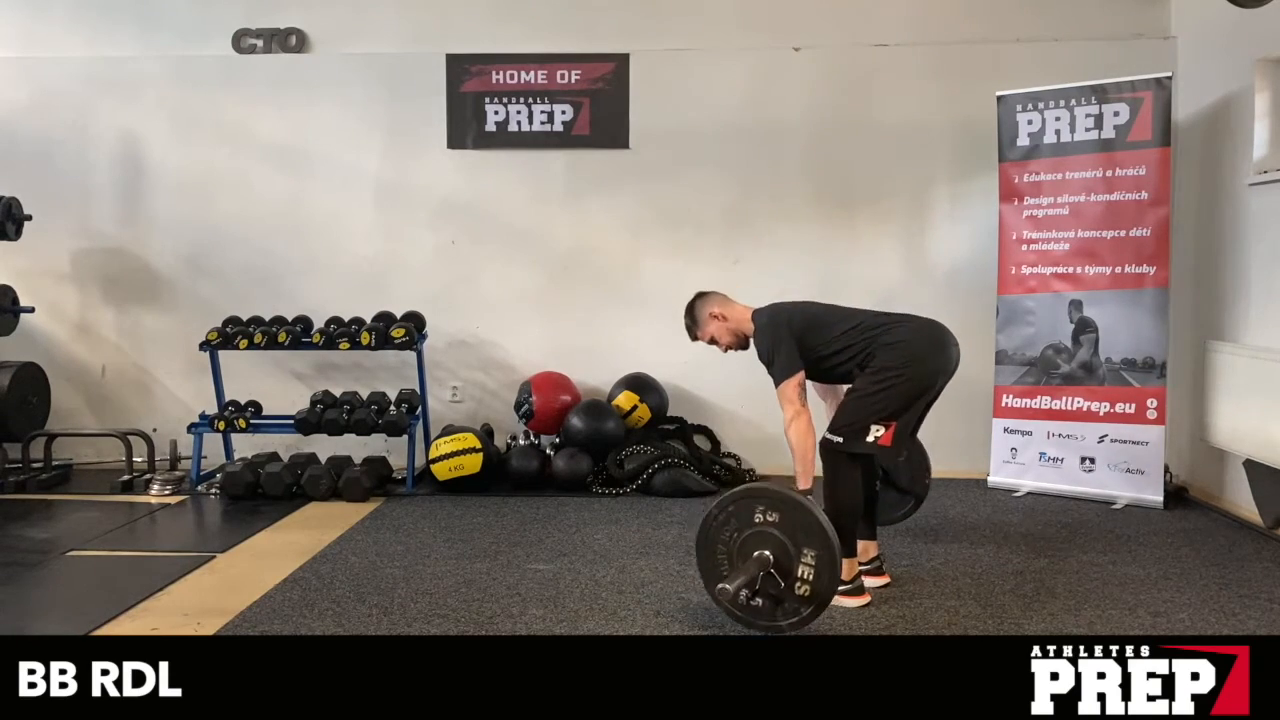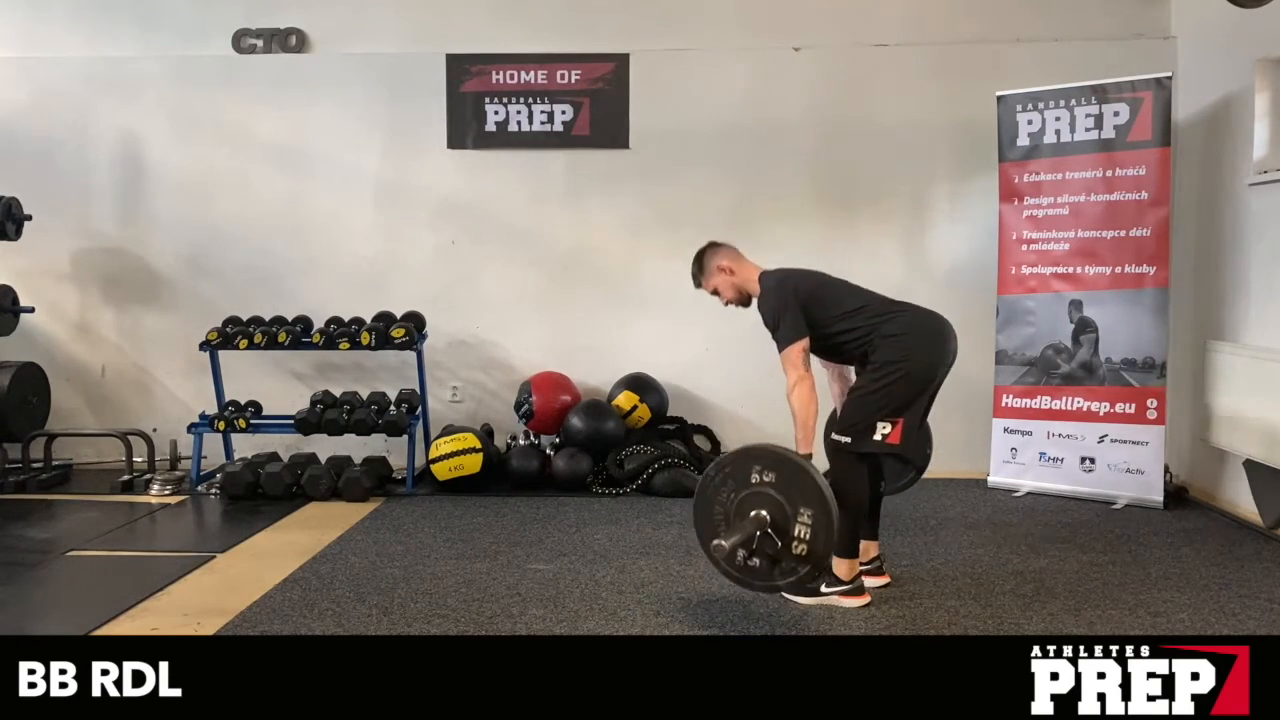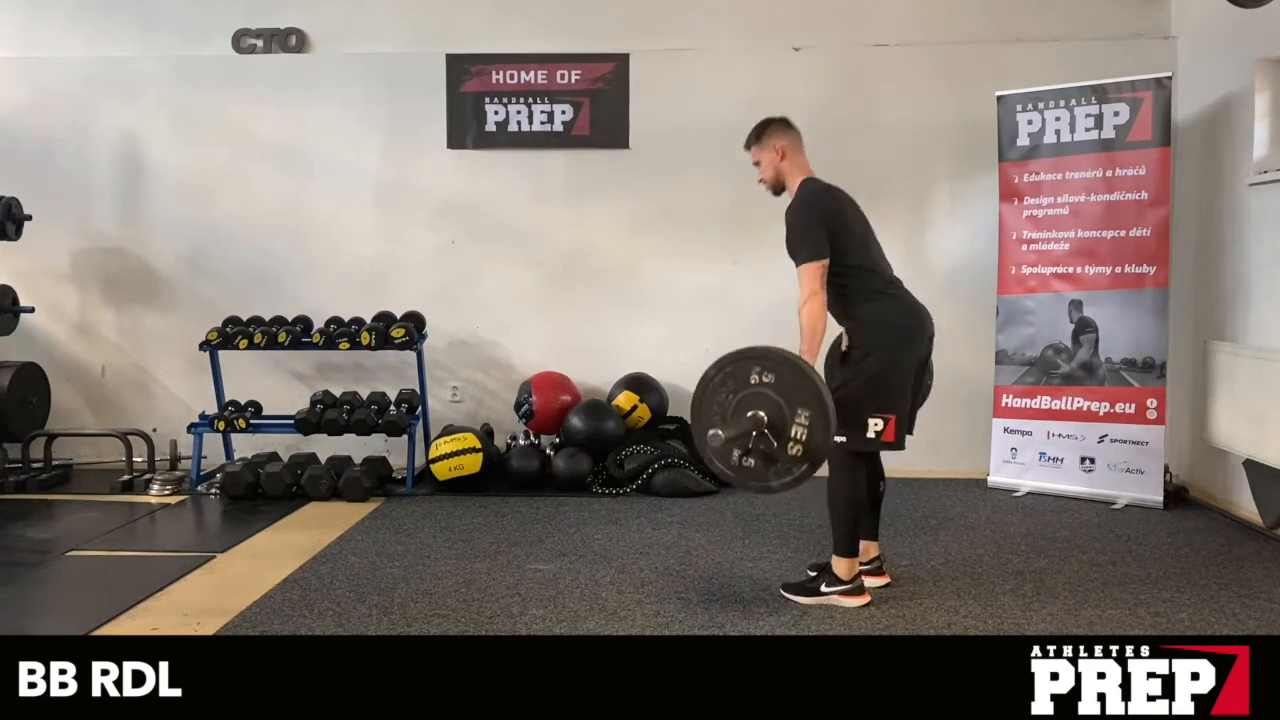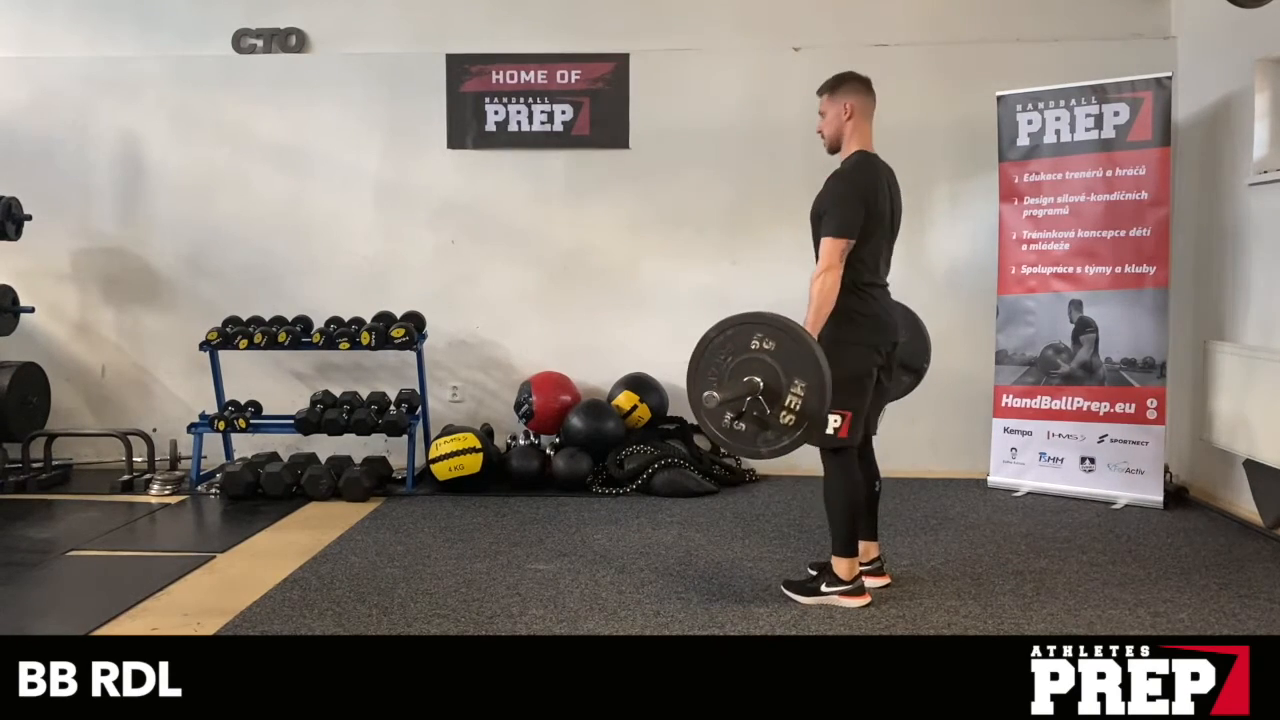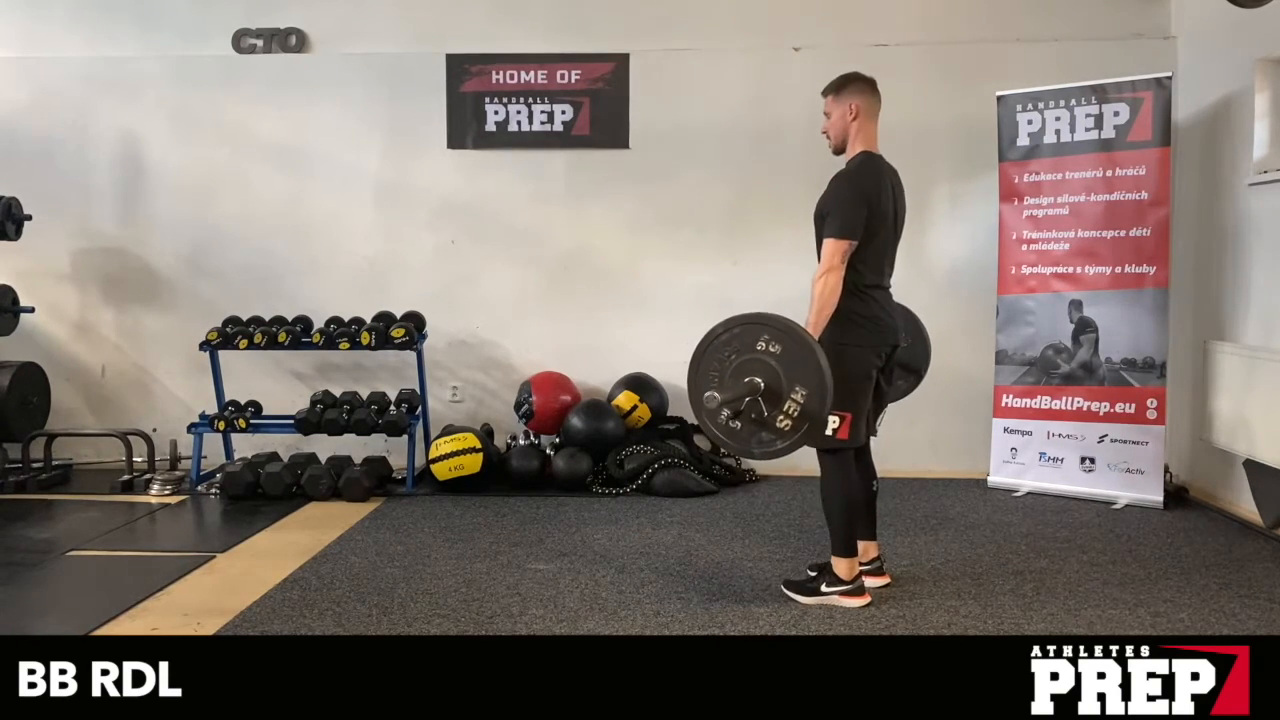
dt=0.3s
person 1, frame 1
left shoulder: (769, 330)
right shoulder: (784, 322)
left elbow: (796, 414)
right elbow: (833, 394)
left wrist: (803, 493)
left hip: (914, 355)
right hip: (932, 346)
left knee: (839, 447)
right knee: (853, 444)
left ankle: (845, 577)
right ankle: (868, 559)
person 1, frame 2
left shoulder: (775, 294)
right shoulder: (790, 287)
left elbow: (799, 380)
right elbow: (836, 361)
left wrist: (803, 458)
right wrist: (850, 422)
left hip: (913, 345)
right hip: (929, 338)
left knee: (846, 445)
right knee: (858, 443)
left ankle: (843, 577)
right ankle: (867, 558)
person 1, frame 3
left shoulder: (805, 206)
right shoulder: (829, 198)
left elbow: (813, 294)
left wrist: (804, 370)
right wrist: (853, 338)
left hip: (883, 335)
right hip: (903, 324)
left knee: (848, 446)
right knee: (859, 446)
left ankle: (845, 577)
right ankle: (868, 559)
person 1, frame 4
left shoulder: (849, 179)
right shoulder: (881, 176)
left elbow: (830, 269)
left wrist: (806, 342)
left hip: (850, 333)
right hip: (876, 325)
left knee: (838, 449)
right knee: (855, 445)
left ankle: (844, 577)
right ankle: (868, 559)
person 1, frame 5
left shoulder: (851, 181)
right shoulder: (887, 178)
left elbow: (832, 270)
left wrist: (806, 343)
left hip: (850, 334)
right hip: (877, 327)
left knee: (835, 449)
right knee: (852, 446)
left ankle: (844, 578)
right ankle: (868, 558)
